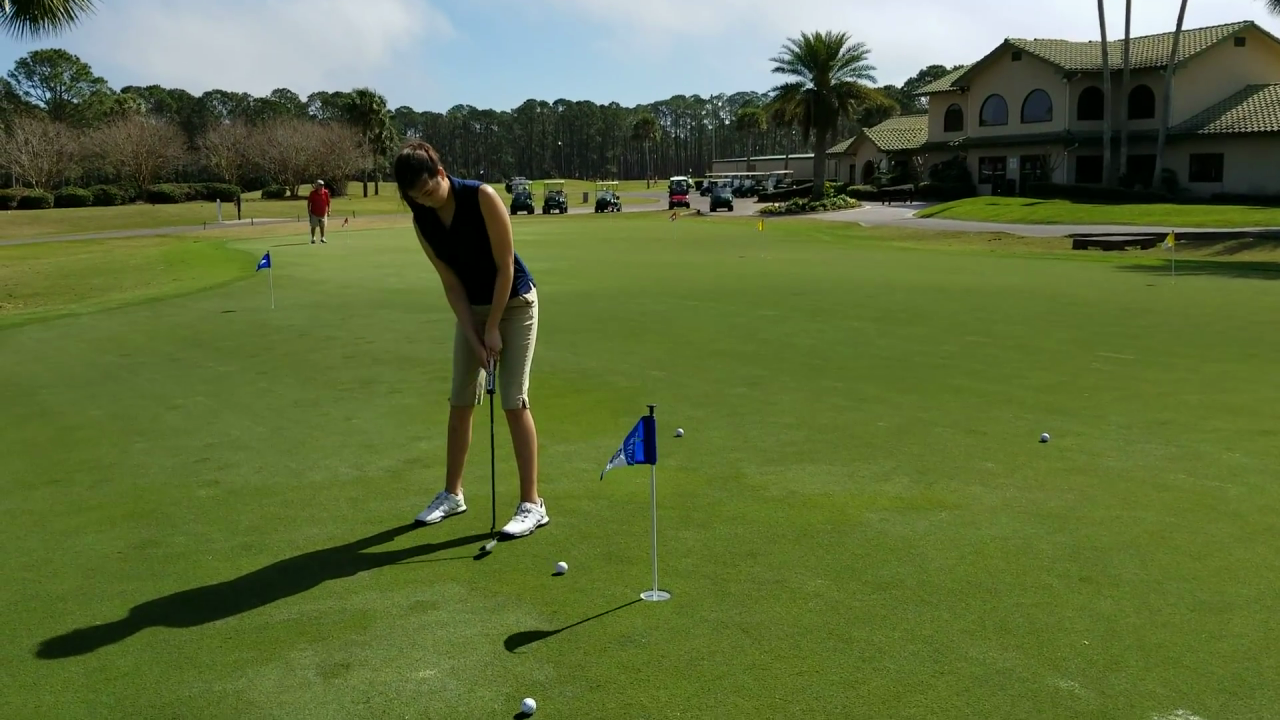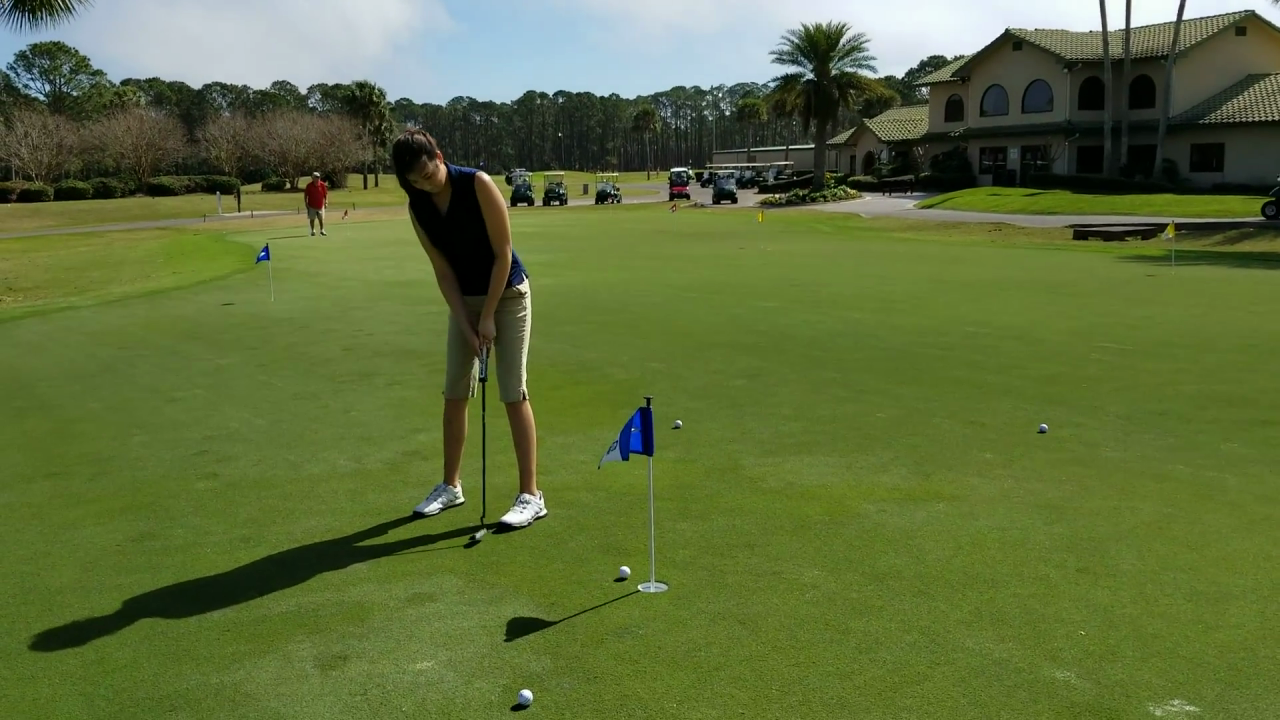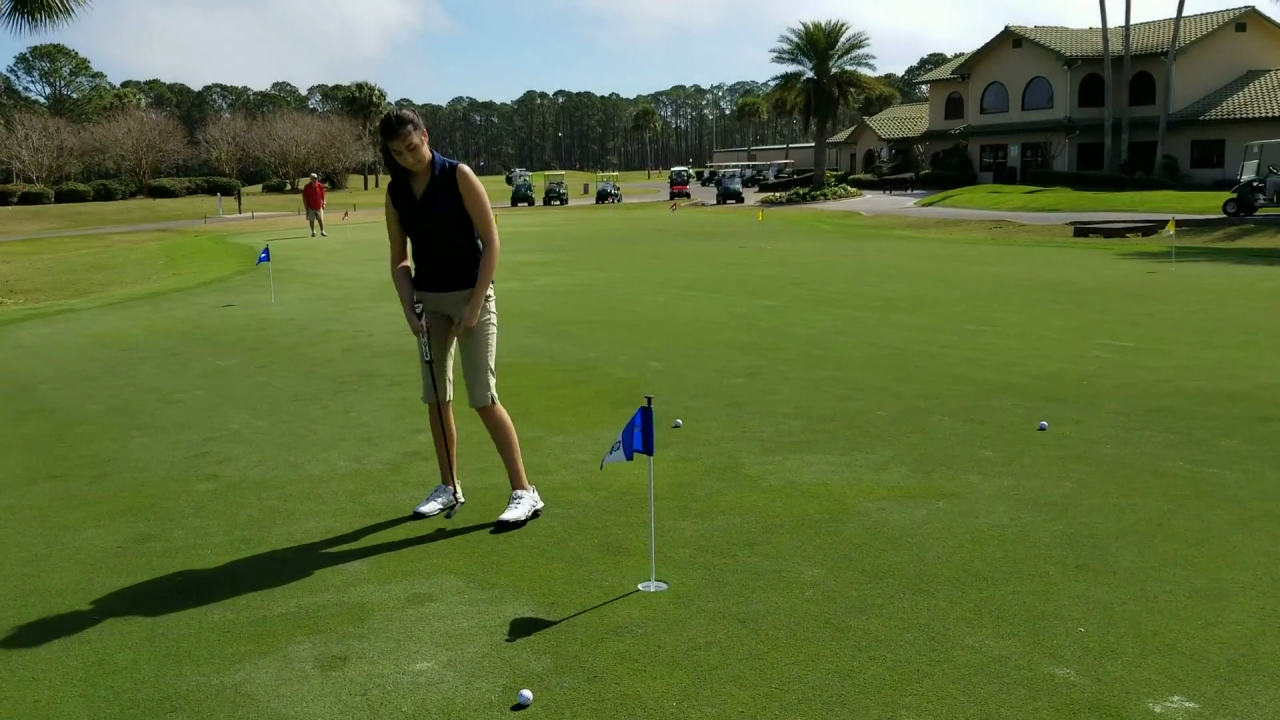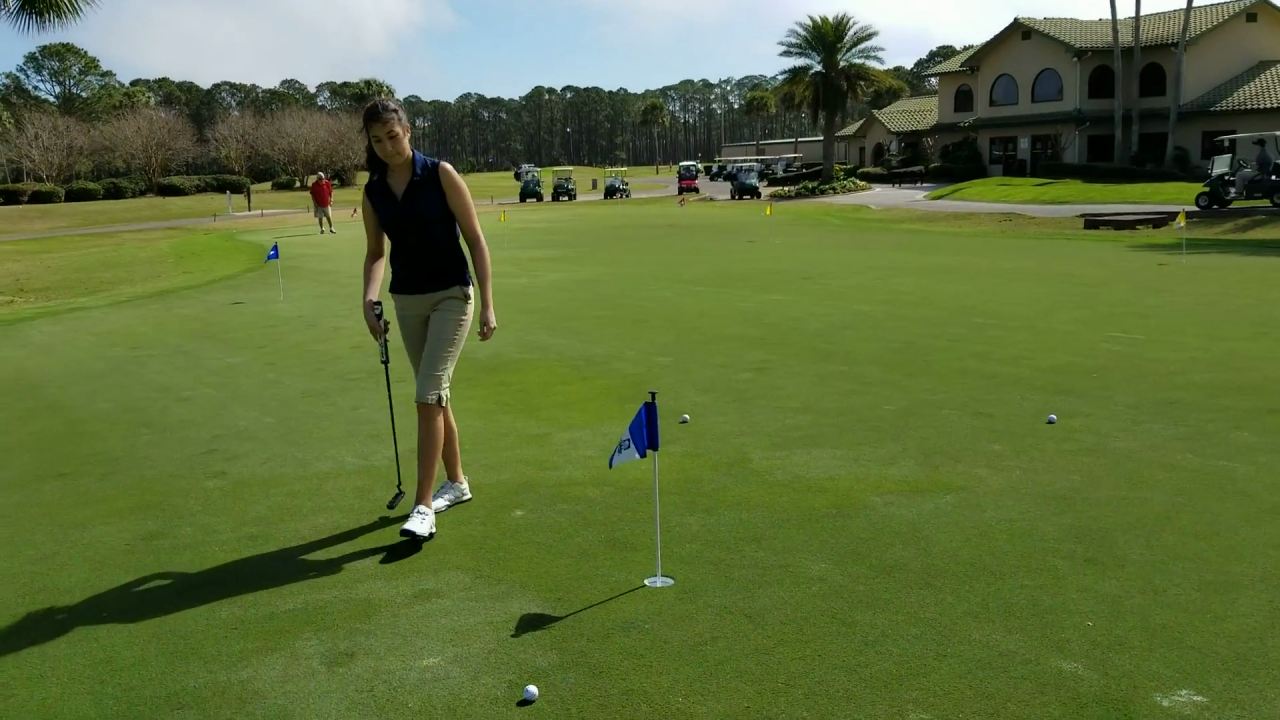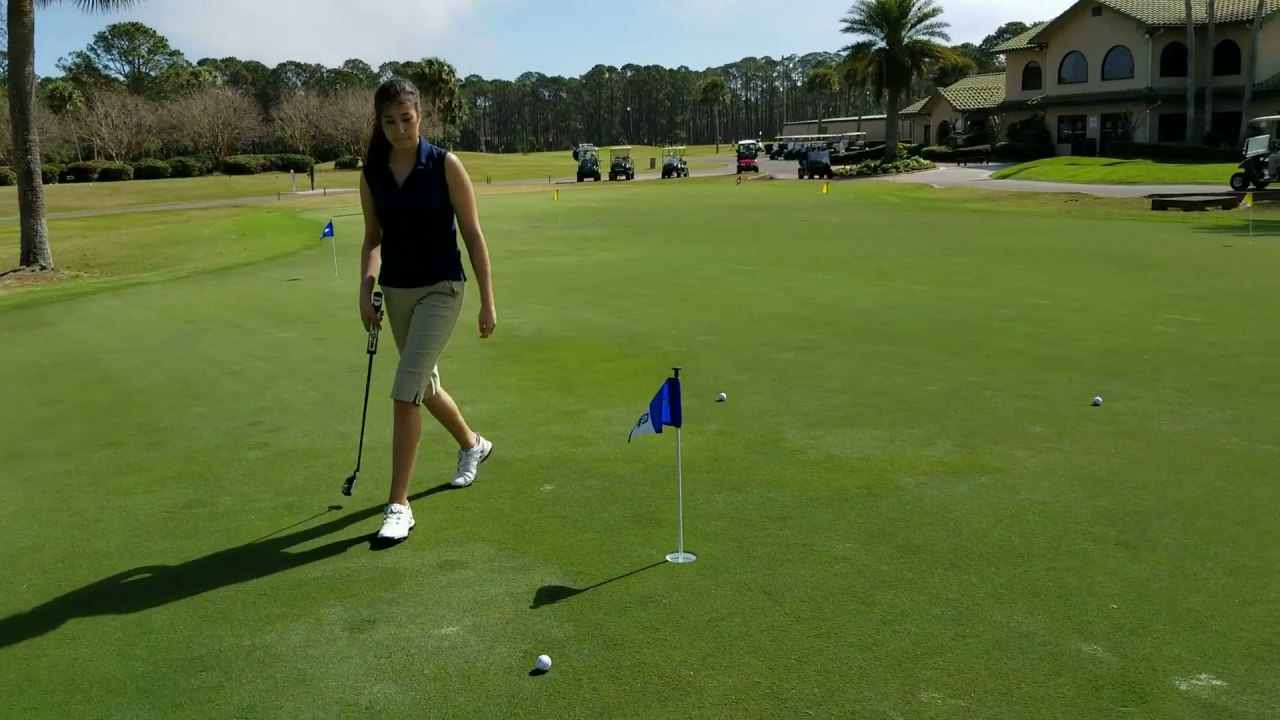
dt=0.3s
person 1, frame 1
left shoulder: (482, 196)
right shoulder: (422, 219)
left elbow: (505, 266)
right elbow: (451, 282)
left wrist: (493, 328)
right wrist: (474, 338)
left hip: (515, 301)
right hip: (472, 306)
left knee: (513, 400)
right knee: (460, 401)
left ankle: (532, 503)
right ankle: (452, 493)
person 1, frame 2
left shoulder: (478, 184)
right shoulder: (418, 206)
left elbow: (503, 253)
right elbow: (443, 271)
left wrist: (488, 316)
right wrist: (467, 326)
left hip: (507, 293)
right hip: (465, 298)
left knee: (512, 392)
right knee: (454, 392)
left ankle: (531, 495)
right ankle: (450, 486)
person 1, frame 3
left shoulder: (458, 175)
right shoulder: (395, 193)
left elbow: (490, 240)
right elbow: (400, 259)
left wrist: (478, 302)
right wrist: (409, 308)
left hip: (471, 294)
right hip: (428, 299)
left knee: (482, 395)
right knee: (435, 395)
left ankle: (524, 491)
right ankle: (449, 486)
person 1, frame 4
left shoulder: (441, 174)
right shoulder: (373, 191)
left elbow: (475, 239)
right elbow: (375, 255)
left wrist: (487, 303)
right wrist: (369, 302)
left hip: (450, 295)
right hip: (406, 300)
left knee: (428, 395)
right knee: (432, 396)
left ankle: (424, 505)
right ankle: (456, 481)
person 1, frame 5
left shoulder: (445, 165)
right shoulder: (371, 173)
left elbow: (473, 234)
right elbow: (373, 239)
left wrist: (488, 300)
right wrist: (366, 289)
left hip: (440, 290)
right hip: (397, 292)
left knee: (407, 392)
right knee: (423, 387)
left ankle: (398, 504)
right ankle: (474, 443)
